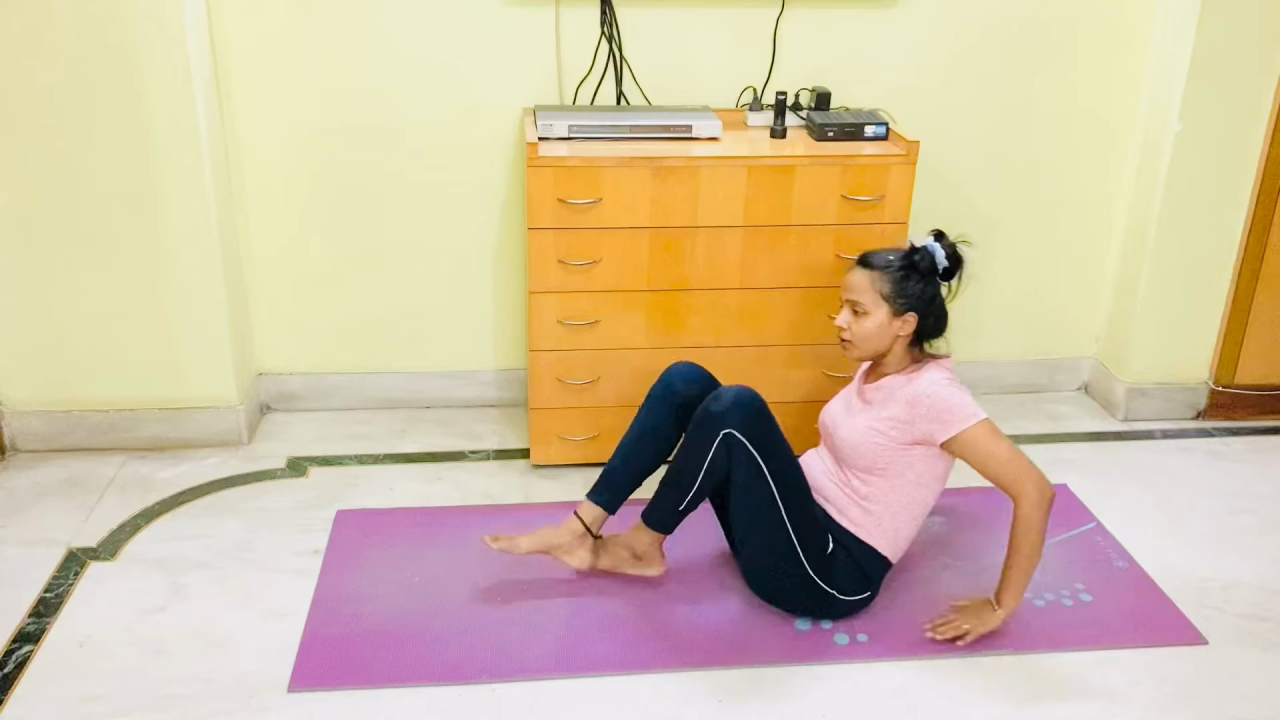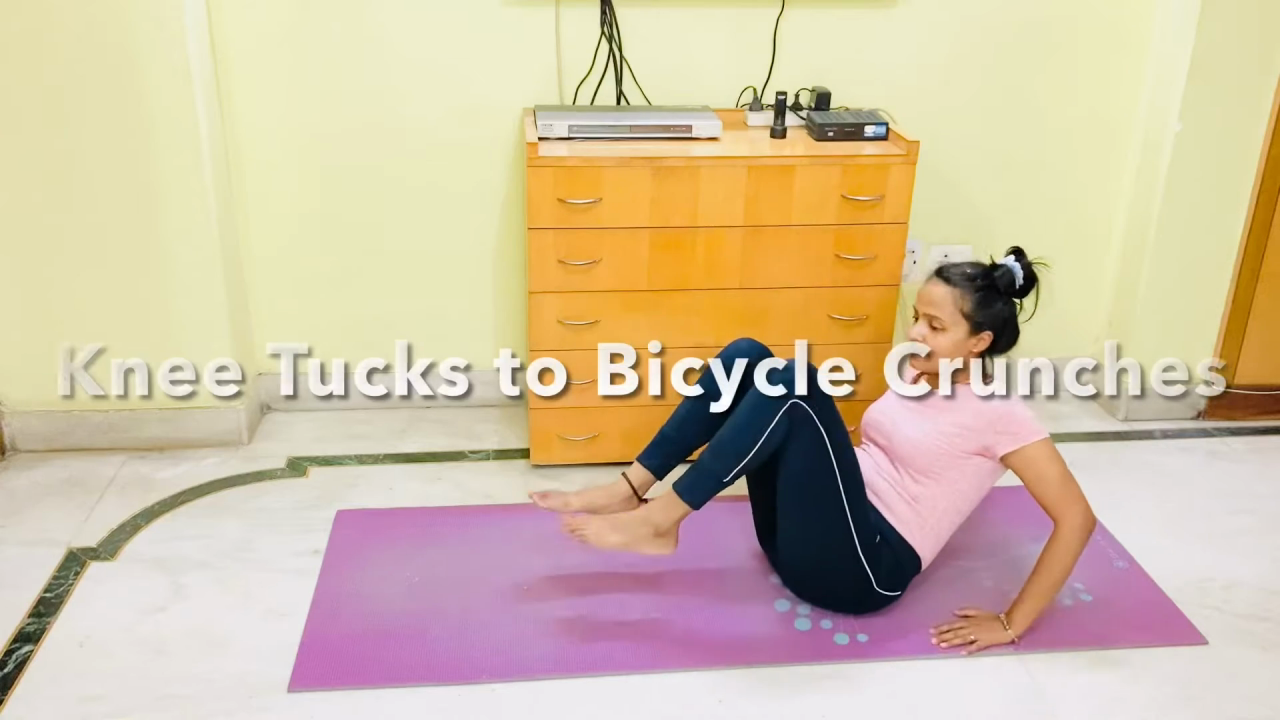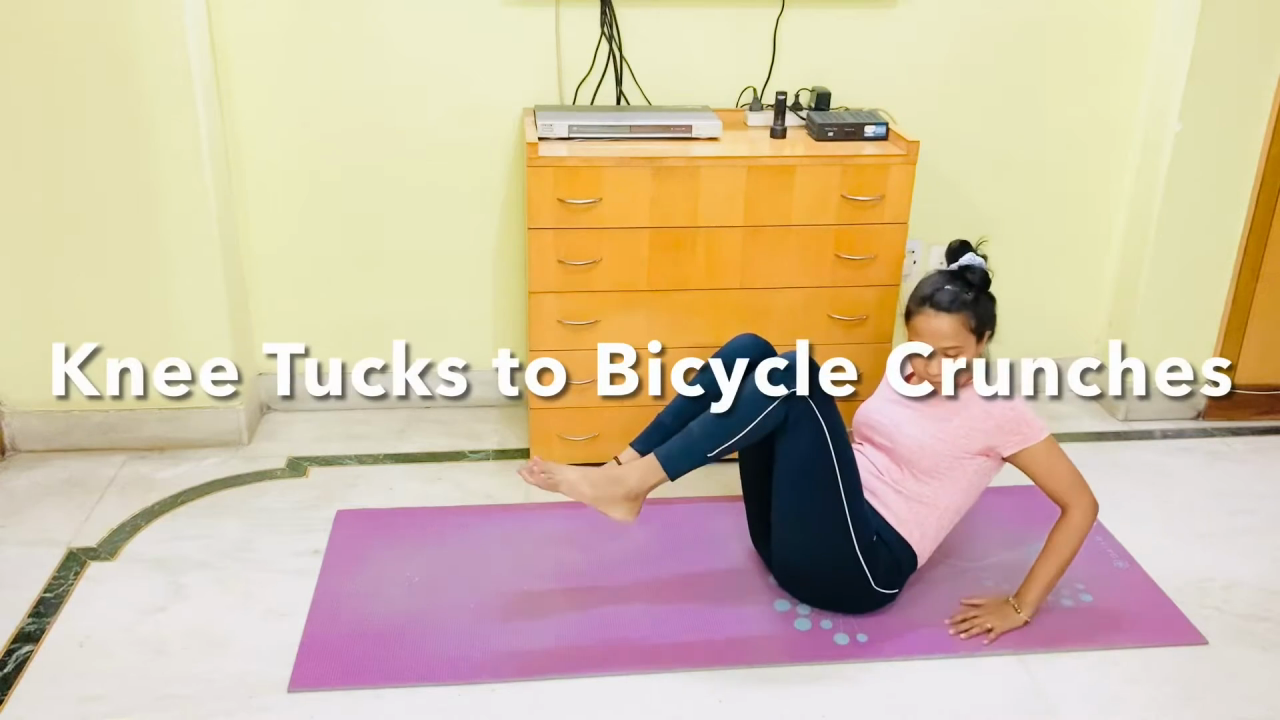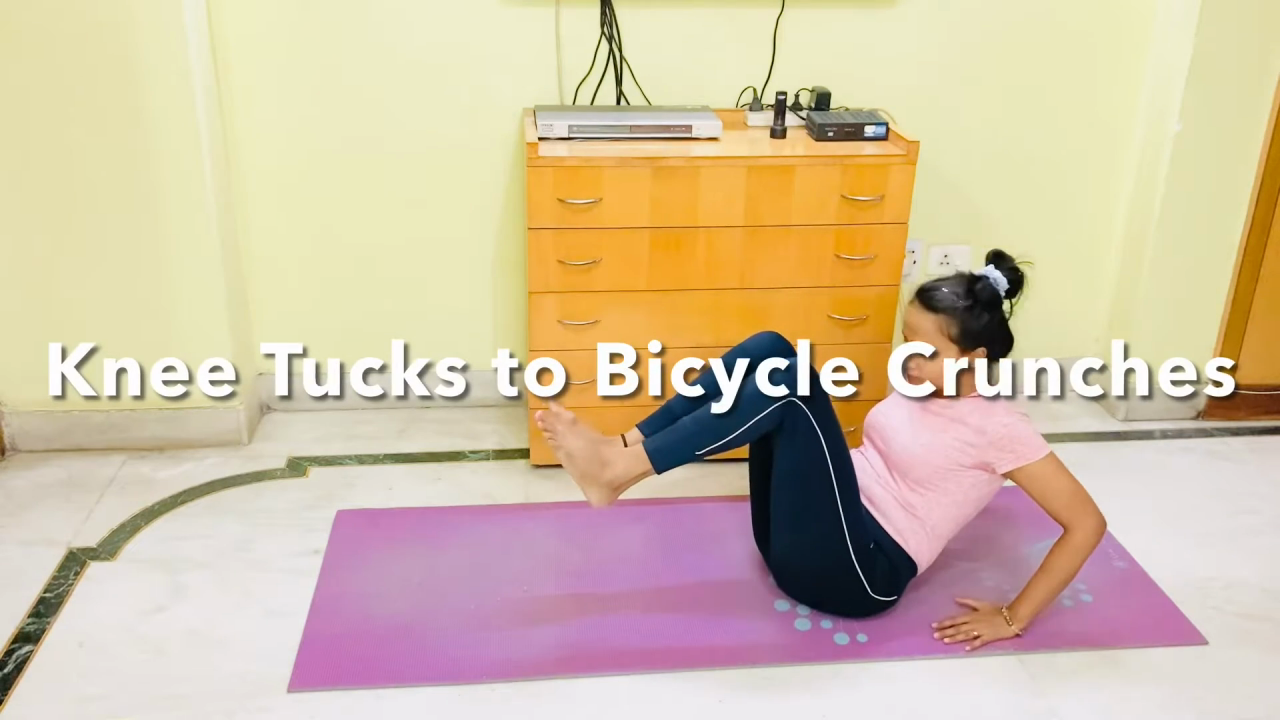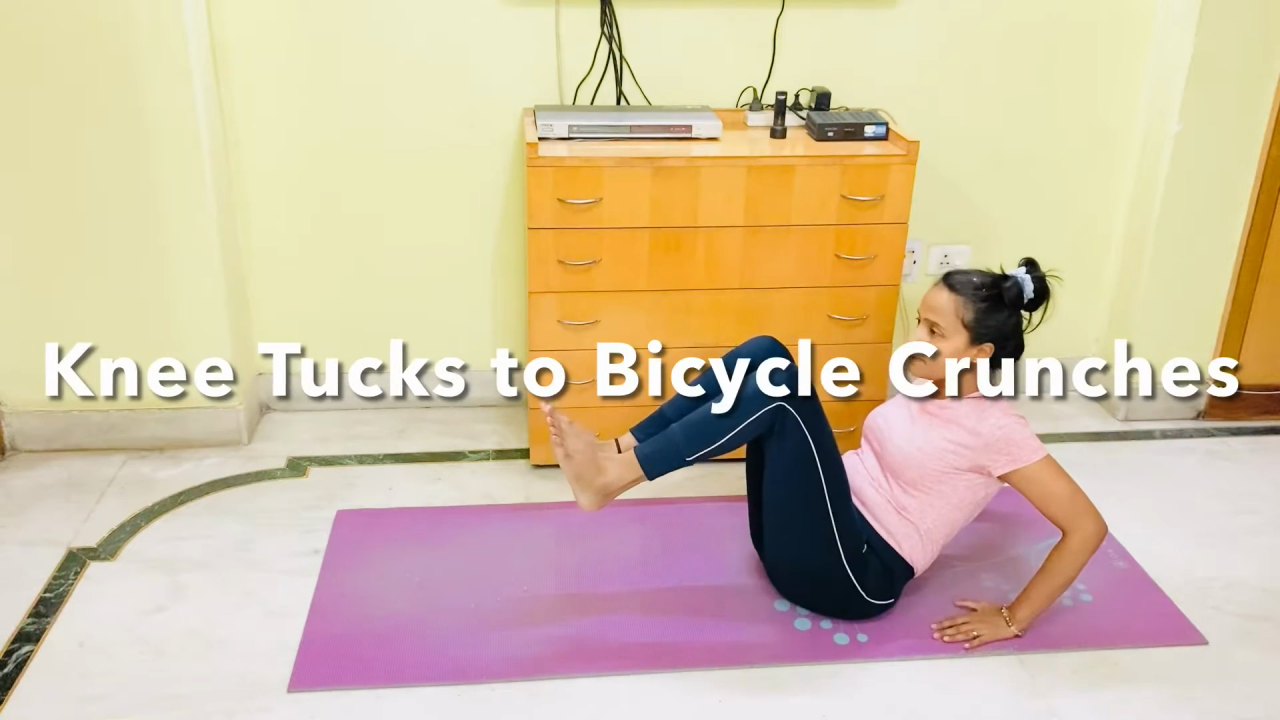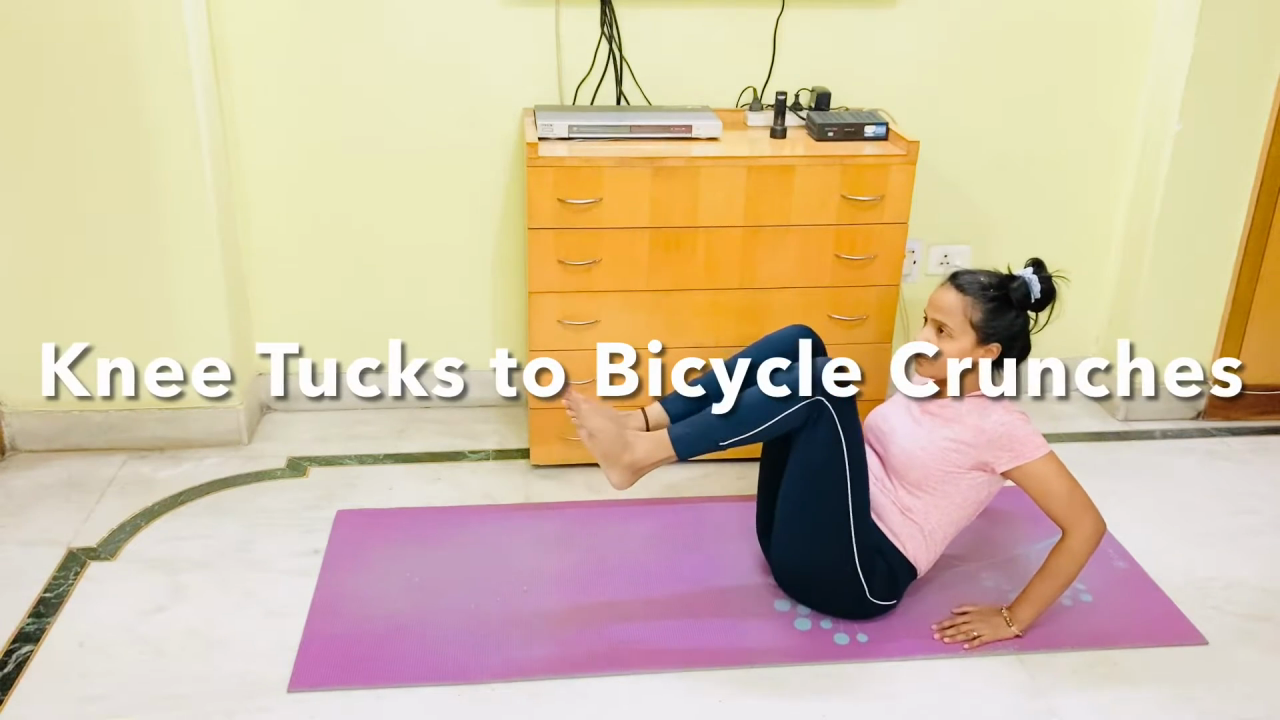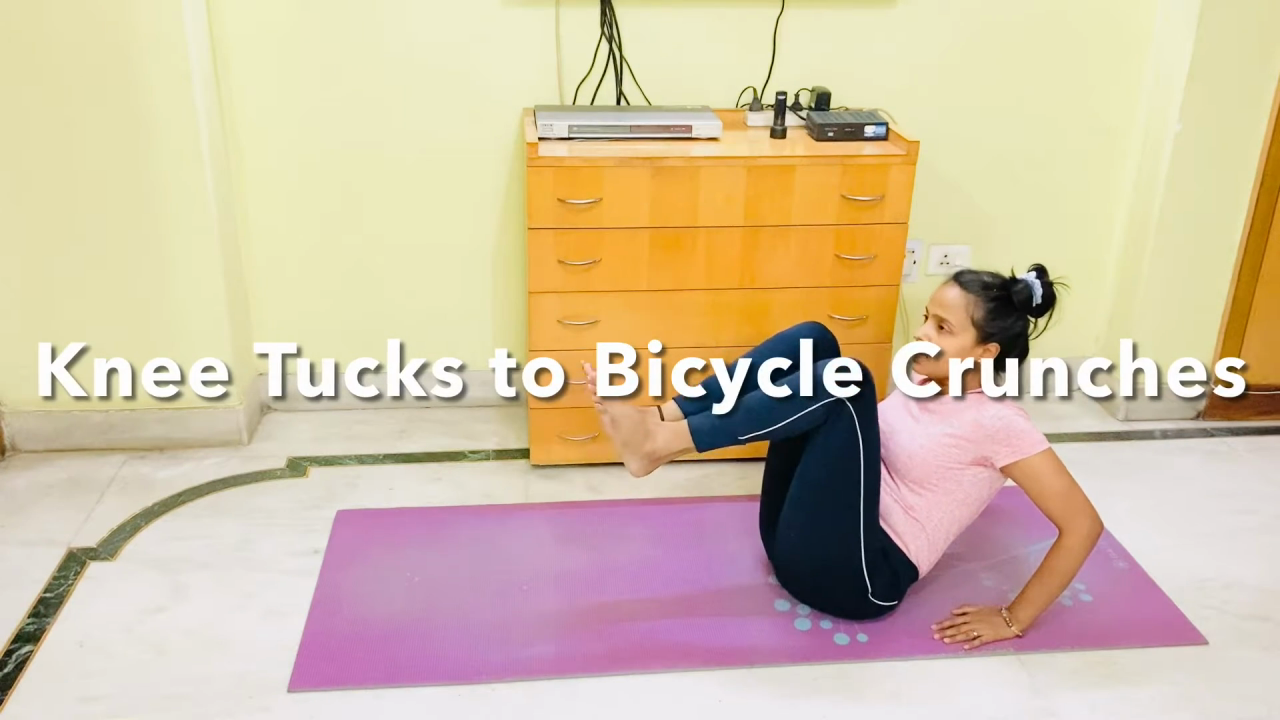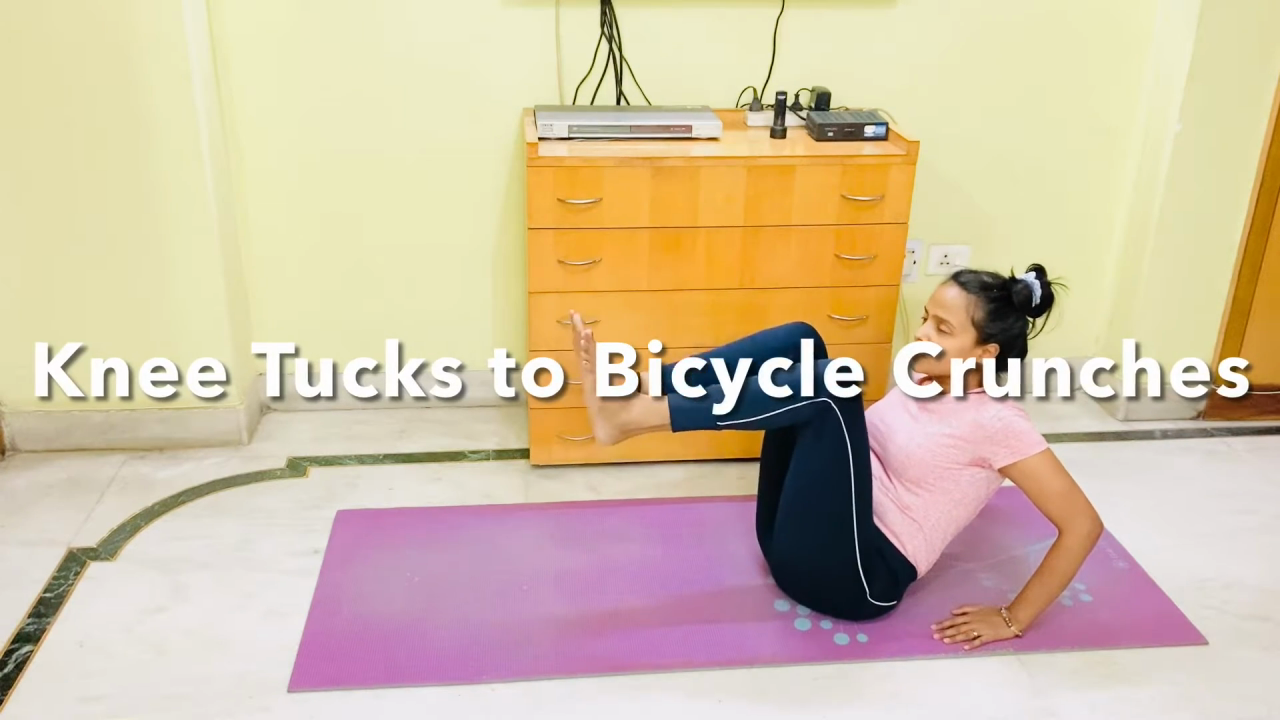
dt=0.5s
person 1, frame 1
left shoulder: (931, 396)
right shoulder: (881, 367)
left elbow: (1034, 492)
left wrist: (998, 608)
left hip: (832, 574)
right hip: (802, 520)
left knee: (736, 407)
right knee: (684, 381)
left ankle: (644, 544)
right ankle: (586, 529)
person 1, frame 2
left shoulder: (997, 413)
right shoulder: (918, 374)
left elbow: (1075, 518)
left wrist: (1012, 623)
left hip: (859, 567)
right hip: (801, 532)
left knee: (794, 381)
right knee: (745, 356)
left ankle: (661, 521)
right ankle: (631, 487)
person 1, frame 3
left shoulder: (999, 413)
right shoulder: (906, 374)
left elbow: (1081, 506)
left wrist: (1020, 606)
left hip: (857, 565)
right hip: (795, 533)
left knee: (797, 374)
right knee: (749, 351)
left ankle: (633, 485)
right ankle: (621, 467)
person 1, frame 4
left shoulder: (997, 428)
right shoulder: (926, 383)
left elbow: (1087, 524)
left wrist: (1014, 617)
left hip: (855, 570)
right hip: (805, 532)
left knee: (792, 384)
right knee: (770, 349)
left ankle: (619, 472)
right ankle: (624, 447)
person 1, frame 5
left shoulder: (995, 431)
right shoulder: (930, 386)
left elbow: (1087, 528)
left wrist: (1013, 619)
left hip: (851, 572)
right hip: (820, 524)
left knee: (779, 387)
right knee: (764, 353)
left ankle: (613, 477)
right ankle: (618, 450)
person 1, frame 6
left shoulder: (998, 428)
right shoulder: (928, 382)
left elbow: (1086, 526)
left wrist: (1013, 620)
left hip: (853, 574)
right hip: (799, 533)
left knee: (823, 382)
right knee: (798, 342)
left ankle: (643, 455)
right ankle: (645, 423)
person 1, frame 7
left shoulder: (997, 425)
right shoulder: (926, 382)
left elbow: (1083, 525)
left wrist: (1013, 620)
left hip: (855, 575)
right hip: (799, 531)
right knee: (811, 339)
left ankle: (660, 443)
right ankle: (664, 419)
person 1, frame 8
left shoulder: (996, 425)
right shoulder: (923, 379)
left elbow: (1083, 525)
left wrist: (1012, 620)
left hip: (855, 573)
right hip: (796, 534)
left knee: (826, 383)
right knee: (798, 340)
left ankle: (635, 418)
right ankle: (641, 394)
